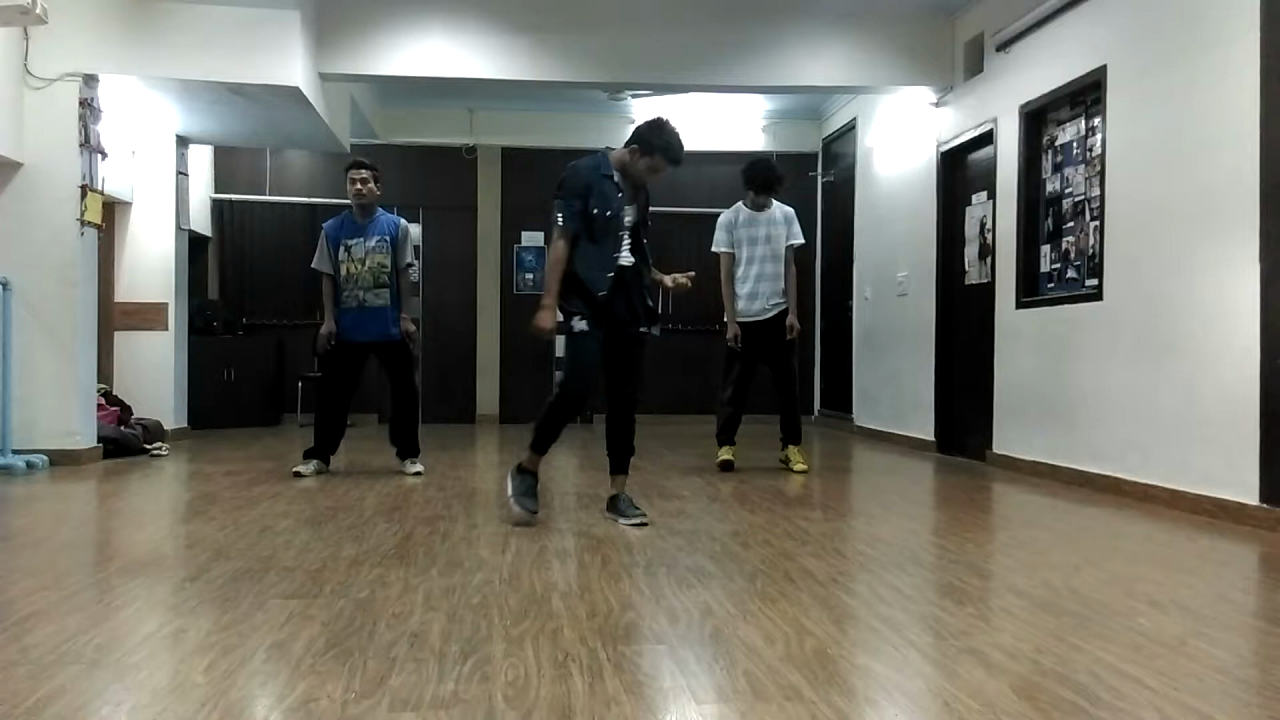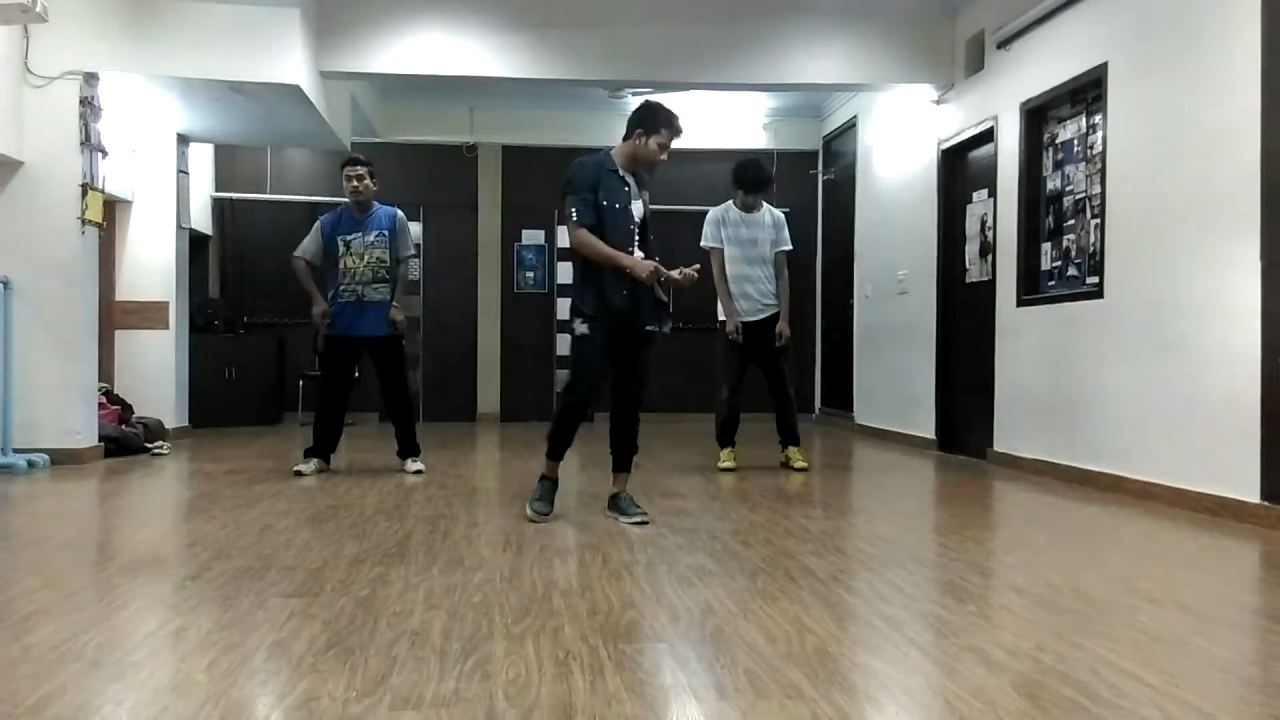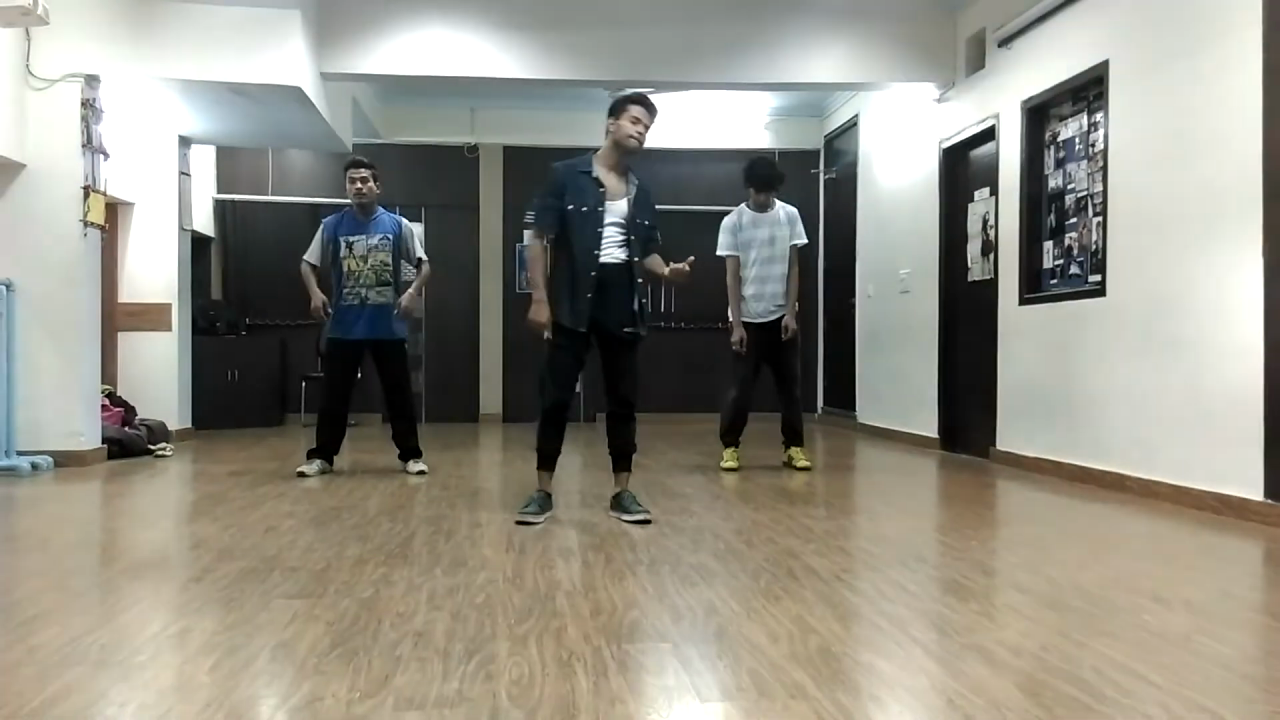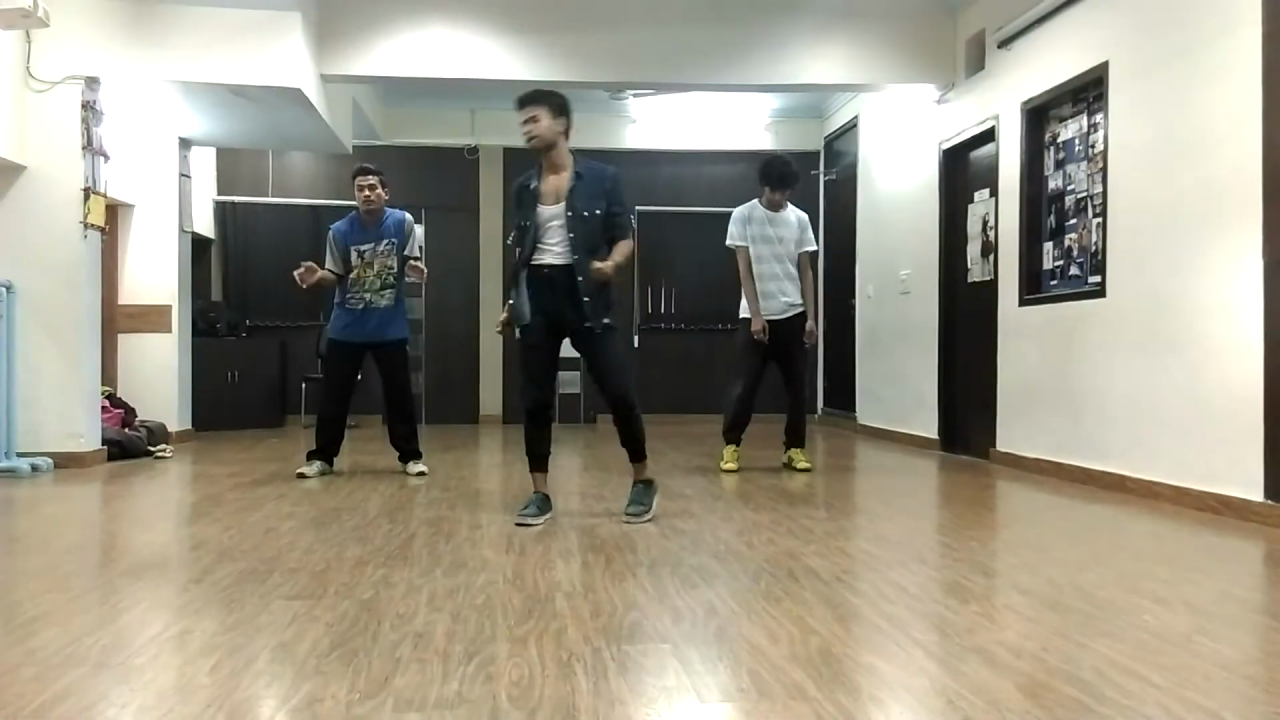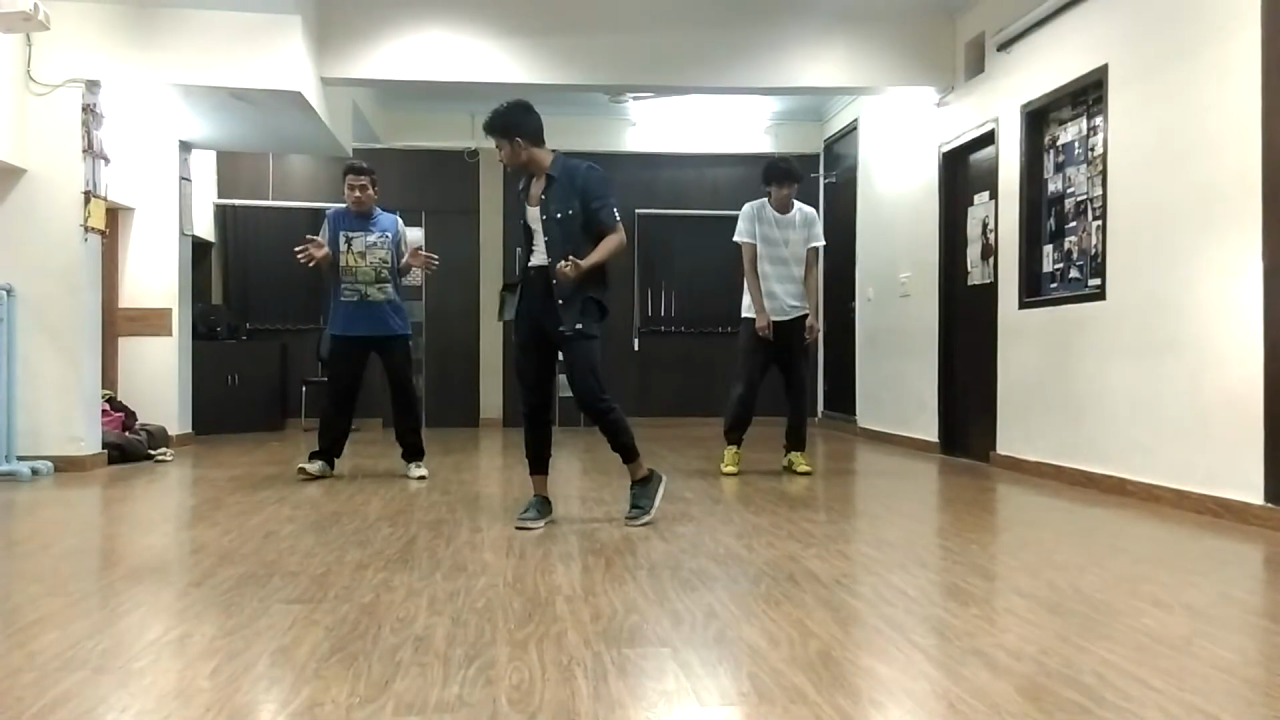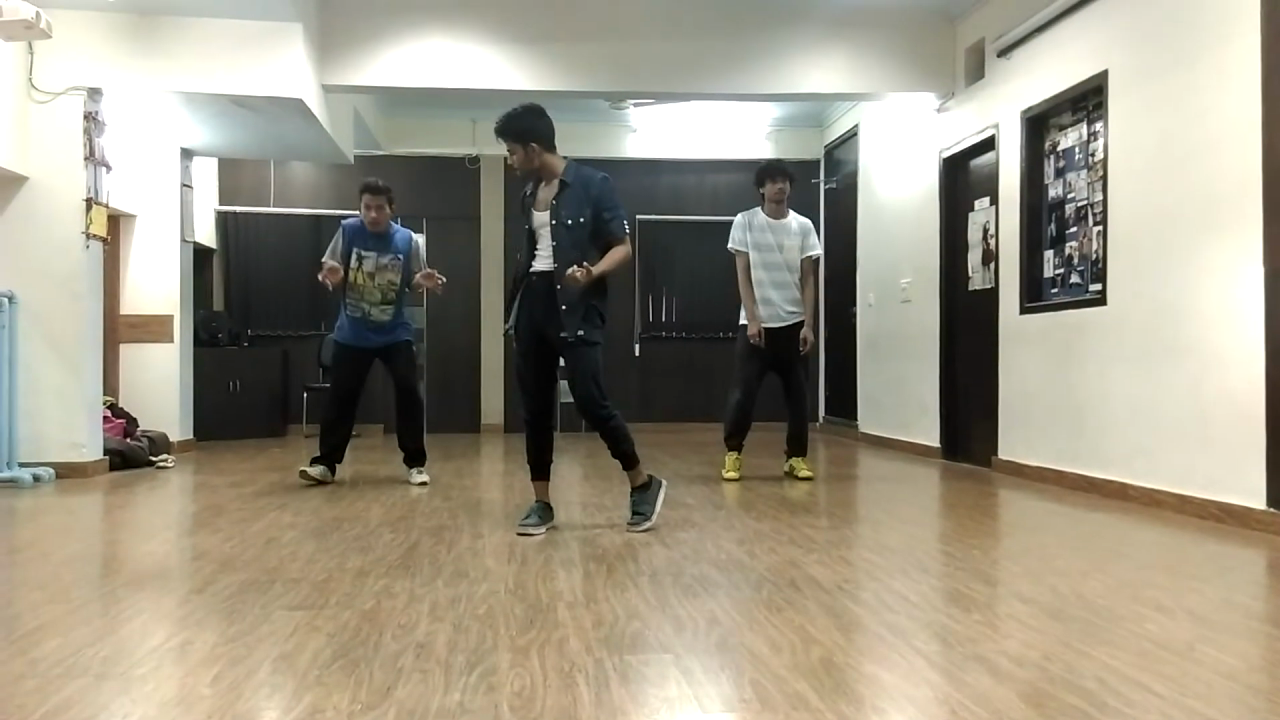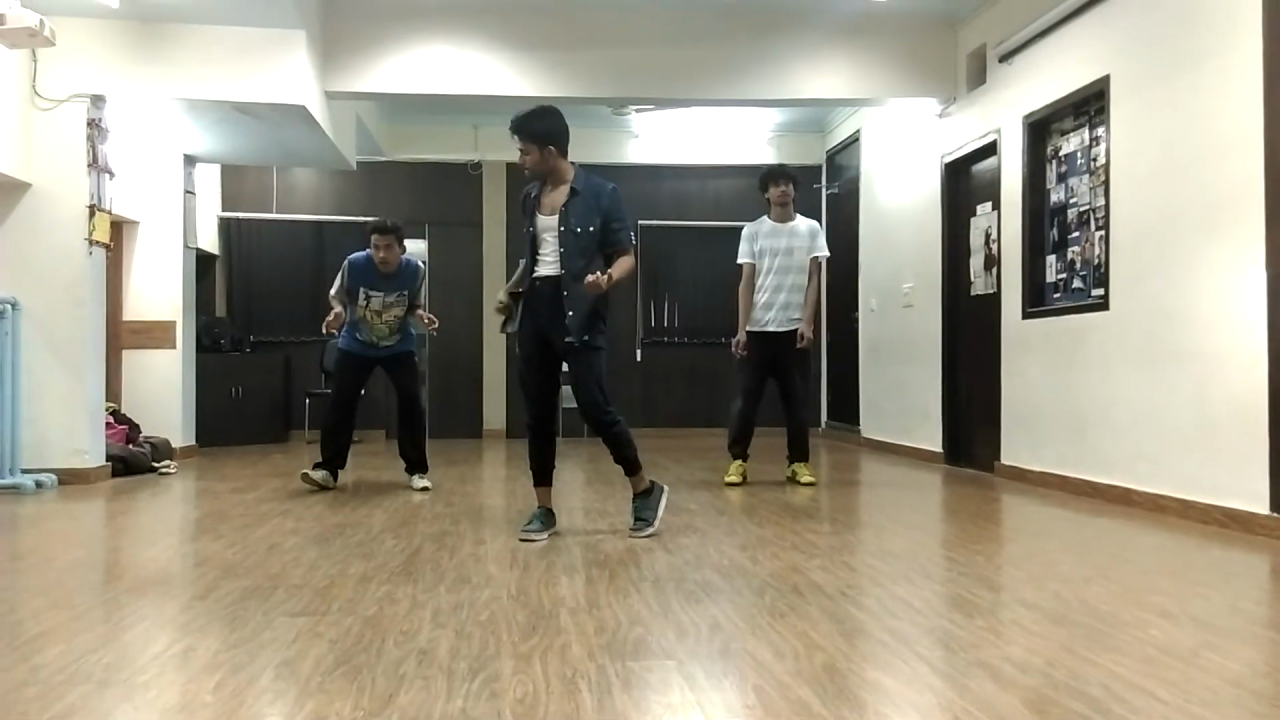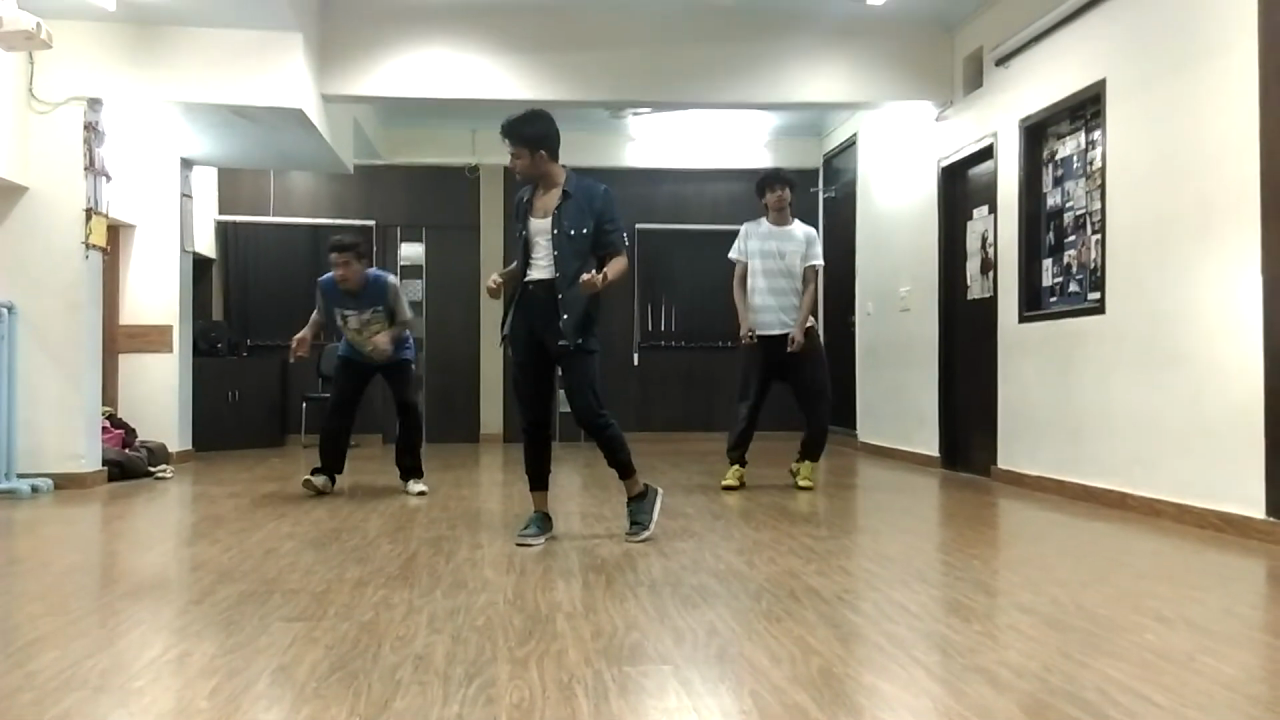
dt=0.4s
person 1, frame 1
left shoulder: (639, 192)
right shoulder: (583, 174)
right elbow: (561, 240)
left wrist: (660, 278)
right wrist: (548, 304)
left hip: (628, 300)
right hip: (587, 298)
left knee: (625, 398)
right knee: (578, 385)
left ankle: (618, 494)
right ankle: (526, 470)
person 1, frame 2
left shoulder: (641, 187)
right shoulder: (589, 171)
right elbow: (579, 235)
left wrist: (666, 275)
right wrist: (629, 264)
left hip: (636, 303)
right hip: (597, 299)
left knee: (629, 398)
right knee: (583, 390)
left ankle: (619, 493)
right ankle: (548, 479)
person 1, frame 3
left shoulder: (640, 191)
right shoulder: (567, 175)
left elbow: (647, 250)
right elbow: (539, 239)
left wrist: (667, 270)
right wrist: (538, 299)
left hip: (622, 298)
right hip: (575, 298)
left knee: (623, 398)
right knee: (556, 397)
left ankle: (622, 493)
right ankle: (542, 492)
person 1, frame 4
left shoulder: (601, 178)
right shoulder: (524, 187)
left elbow: (626, 237)
left wrist: (610, 265)
right wrist: (511, 303)
left hip: (585, 295)
right hip: (538, 296)
left knee: (617, 388)
right knee: (536, 398)
left ankle: (642, 481)
right ankle: (540, 494)
person 1, frame 5
left shoulder: (582, 175)
right shoulder: (526, 188)
left elbow: (616, 236)
left wrist: (581, 266)
right wrist: (517, 294)
left hip: (574, 299)
right hip: (533, 298)
left knee: (590, 394)
right knee: (534, 401)
left ankle: (644, 478)
right ankle: (540, 497)
person 1, frame 6
left shoulder: (593, 185)
right shoulder: (529, 194)
left elbow: (622, 247)
left wrist: (592, 273)
right wrist: (517, 298)
left hip: (575, 306)
right hip: (533, 304)
left knee: (590, 401)
right knee: (535, 407)
left ankle: (644, 484)
right ankle: (541, 504)
person 1, frame 7
left shoulder: (601, 193)
right shoulder: (530, 197)
left elbow: (626, 255)
left wrist: (607, 279)
right wrist: (509, 293)
left hip: (578, 310)
right hip: (535, 309)
left knee: (594, 406)
right knee: (538, 412)
left ankle: (646, 490)
right ankle: (544, 509)
person 1, frame 8
left shoulder: (592, 195)
right shoulder: (523, 200)
left elbow: (619, 257)
left wrist: (601, 278)
right wrist: (503, 278)
left hip: (571, 314)
right hip: (527, 313)
left knee: (587, 410)
right knee: (533, 417)
left ankle: (640, 493)
right ankle: (541, 514)
person 2, frame 1
left shoulder: (787, 215)
right shoulder: (729, 219)
left elbow: (790, 267)
right elbow: (726, 273)
left wrist: (793, 312)
right wrist: (731, 320)
left hip: (778, 314)
right hip: (743, 316)
left knee: (787, 383)
right knee: (735, 385)
left ankle: (791, 447)
right ankle: (725, 445)
person 2, frame 2
left shoulder: (776, 219)
right shoulder: (717, 217)
left elbow: (781, 271)
right elbow: (718, 270)
left wrist: (784, 318)
right wrist: (730, 314)
left hip: (770, 315)
right hip: (735, 316)
left knee: (781, 384)
right knee: (731, 385)
left ankle: (790, 447)
right ankle: (726, 448)
person 2, frame 3
left shoulder: (790, 215)
right shoulder: (733, 222)
left elbow: (794, 267)
right elbow: (732, 277)
left wrist: (790, 312)
right wrist: (736, 325)
left hip: (781, 316)
right hip: (748, 318)
left knee: (790, 384)
right knee: (740, 387)
left ankle: (793, 447)
right ankle: (730, 447)
person 2, frame 4
left shoulder: (800, 219)
right shoulder: (743, 215)
left elbow: (805, 271)
right elbow: (744, 270)
left wrist: (811, 317)
right wrist: (756, 315)
left hip: (793, 315)
right hip: (756, 316)
left knee: (797, 385)
right knee: (745, 384)
left ankle: (794, 448)
right ankle: (731, 446)
person 2, frame 5
left shoulder: (809, 216)
right shoulder: (751, 212)
left elbow: (811, 268)
right elbow: (749, 267)
left wrist: (812, 314)
right wrist: (761, 313)
left hip: (796, 316)
right hip: (758, 316)
left knee: (799, 387)
right knee: (746, 385)
left ankle: (795, 451)
right ankle: (732, 448)
person 2, frame 6
left shoulder: (803, 226)
right shoulder: (744, 222)
left elbow: (808, 278)
right elbow: (743, 274)
left wrist: (808, 324)
right wrist: (752, 319)
left hip: (792, 324)
right hip: (757, 323)
left knee: (798, 393)
right knee: (743, 391)
left ankle: (796, 457)
right ankle: (732, 455)
person 2, frame 7
left shoulder: (811, 229)
right shoulder: (753, 231)
left elbow: (814, 279)
right elbow: (747, 282)
left wrist: (807, 322)
right wrist: (741, 328)
left hip: (794, 328)
right hip: (759, 329)
left knee: (797, 398)
right knee: (747, 396)
left ankle: (798, 463)
right ankle: (738, 461)
person 2, frame 8
left shoulder: (807, 234)
right shoulder: (748, 232)
left elbow: (811, 286)
right elbow: (739, 281)
left wrist: (800, 328)
right wrist: (743, 319)
left hip: (798, 330)
right hip: (760, 331)
left knee: (818, 397)
right knee: (750, 400)
left ankle: (805, 461)
right ankle: (736, 465)
person 3, frame 1
left shoulder: (397, 226)
right shoulder: (332, 229)
left elbow: (404, 274)
right elbow: (327, 277)
left wrist: (405, 316)
right wrist: (328, 320)
left hip: (389, 327)
right hip: (347, 327)
left knee: (405, 392)
right knee: (332, 393)
left ankle: (409, 455)
right ankle: (319, 456)
person 3, frame 2
left shoulder: (394, 219)
right shoulder: (329, 223)
left elbow: (404, 265)
right elbow: (300, 261)
left wrist: (398, 303)
right wrist: (317, 301)
left hip: (384, 323)
right hip: (340, 324)
left knee: (397, 391)
right knee: (331, 392)
left ankle: (410, 454)
right ankle: (319, 455)
person 3, frame 3
left shoulder: (397, 225)
right shoulder: (332, 225)
left elbow: (421, 264)
right elbow: (309, 263)
left wrist: (411, 293)
right wrist: (315, 294)
left hip: (388, 326)
right hip: (343, 326)
left knee: (399, 393)
right knee: (334, 394)
left ankle: (411, 455)
right ankle: (322, 456)
person 3, frame 4
left shoulder: (403, 222)
right shoulder: (340, 231)
left elbow: (409, 262)
right elbow: (337, 275)
left wrist: (414, 269)
right wrist: (318, 276)
left hip: (391, 327)
right hip: (346, 327)
left knee: (399, 393)
right knee: (333, 394)
left ankle: (411, 456)
right ankle: (322, 457)
person 3, frame 5
left shoulder: (394, 224)
right shoulder: (334, 218)
left elbow: (399, 270)
right elbow: (328, 265)
left wrist: (411, 262)
right wrist: (321, 256)
left hip: (391, 323)
right hip: (347, 325)
left knee: (403, 388)
right knee: (340, 391)
left ankle: (414, 457)
right ankle: (324, 458)
person 3, frame 6
left shoulder: (408, 241)
right shoulder: (348, 230)
left elbow: (413, 280)
right elbow: (332, 267)
left wrist: (425, 280)
right wrist: (333, 273)
left hip: (395, 332)
right hip: (352, 333)
left knee: (408, 390)
right knee: (341, 394)
left ankle: (416, 463)
right ankle: (326, 463)
person 3, frame 7
left shoulder: (415, 270)
right shoulder: (354, 264)
left elbow: (415, 306)
right elbow: (337, 296)
left wrist: (421, 315)
right wrist: (339, 311)
left hip: (399, 346)
right hip: (355, 344)
left knee: (410, 400)
right knee: (341, 401)
left ankle: (417, 470)
right ankle: (328, 469)
person 3, frame 8
left shoulder: (386, 284)
right shoulder: (326, 286)
left elbow: (405, 321)
right elbow: (321, 316)
left wrist: (388, 336)
right wrist: (307, 333)
left hip: (395, 352)
right hip: (354, 353)
left knee: (407, 406)
right knee: (338, 408)
left ankle: (412, 474)
right ankle: (326, 473)
